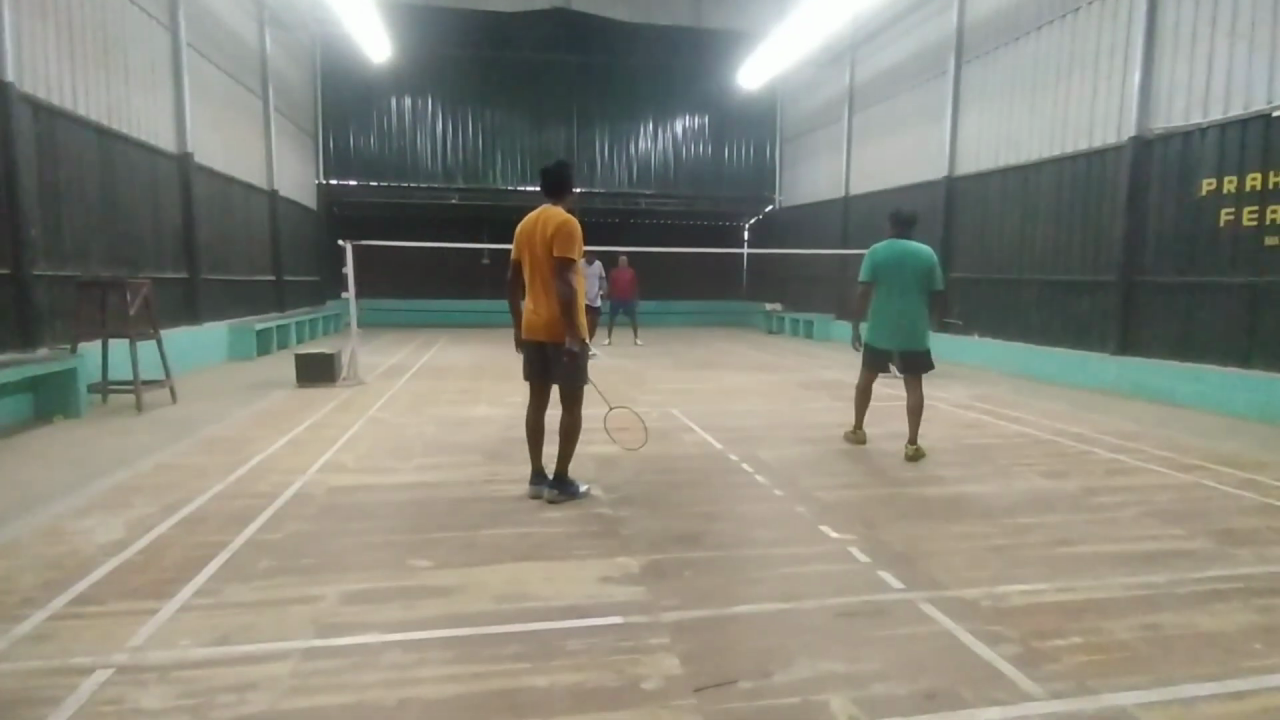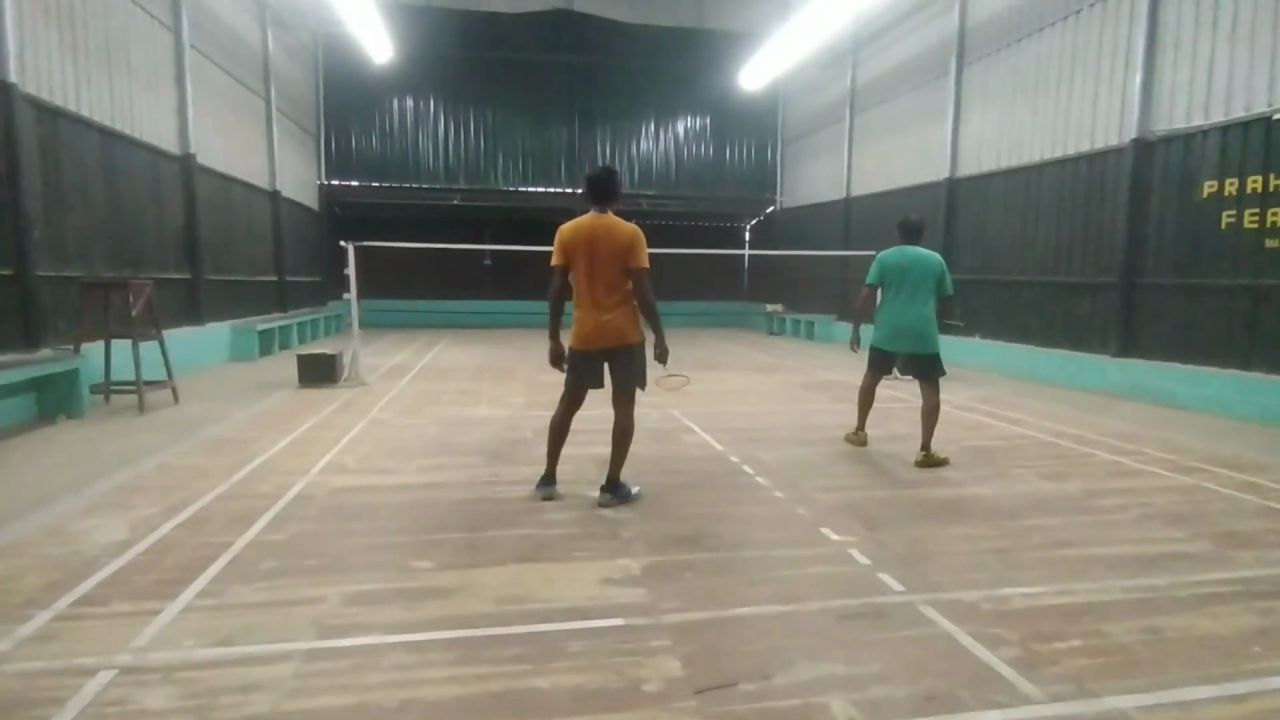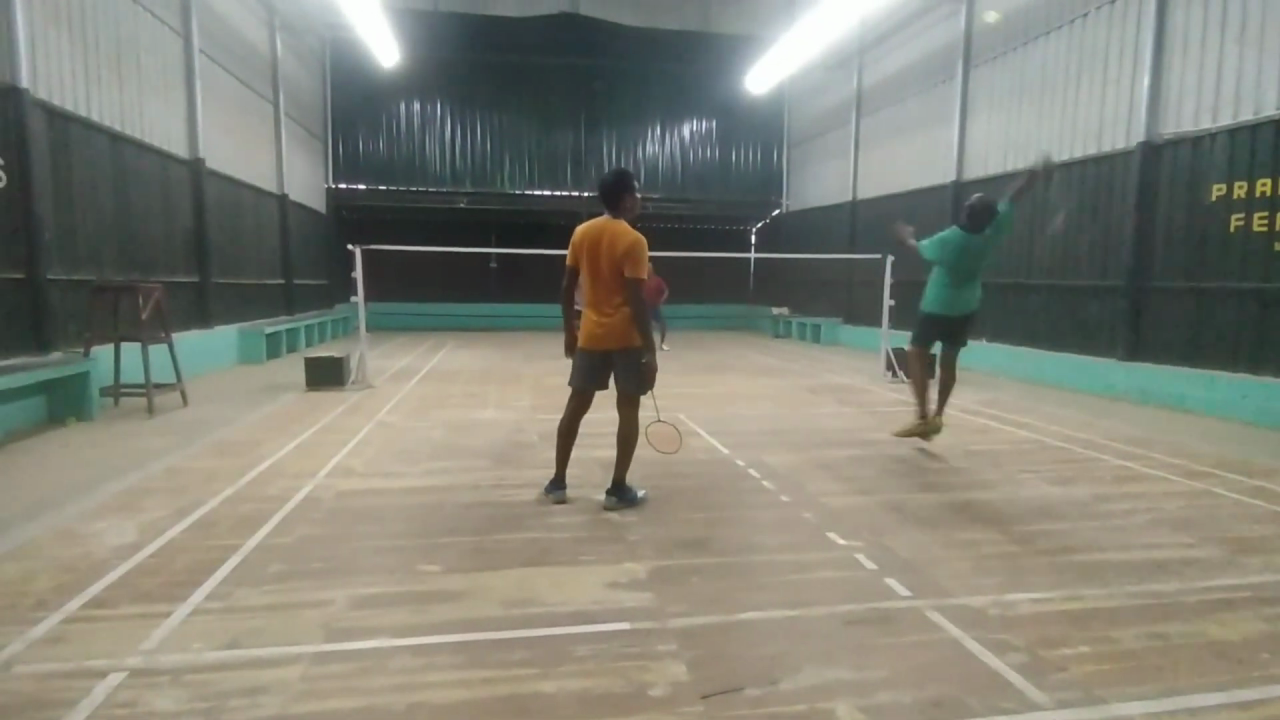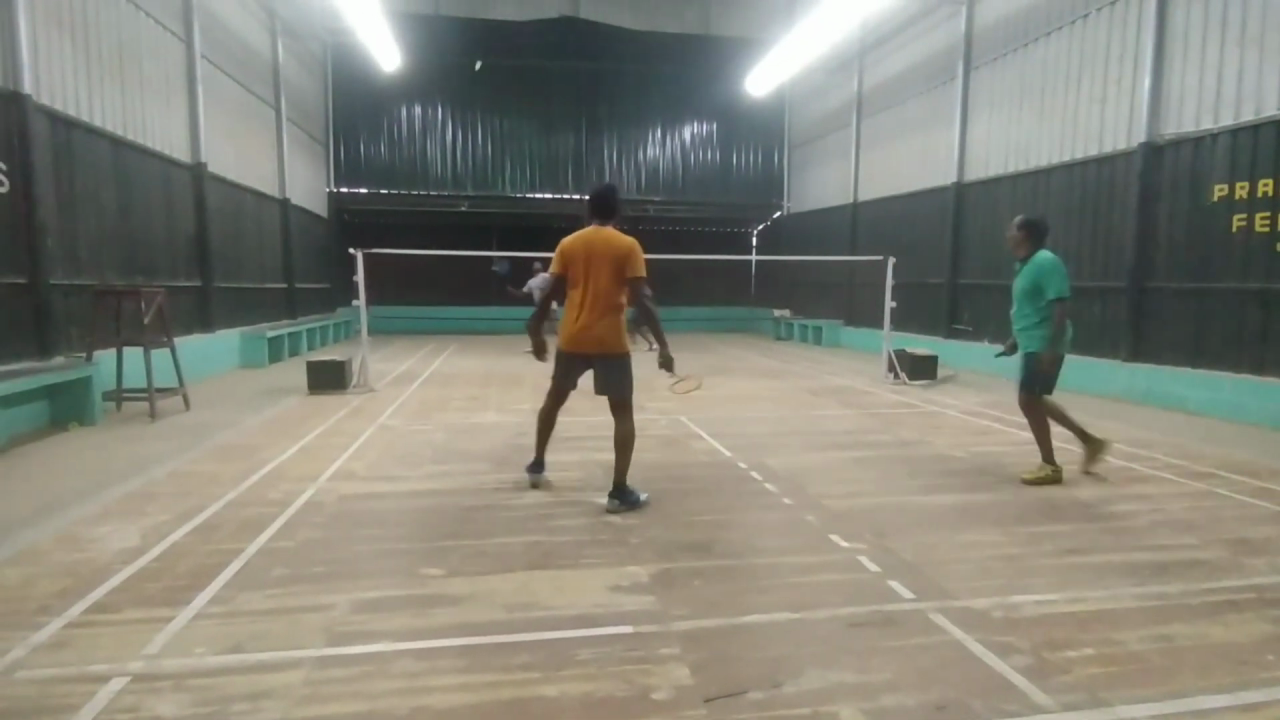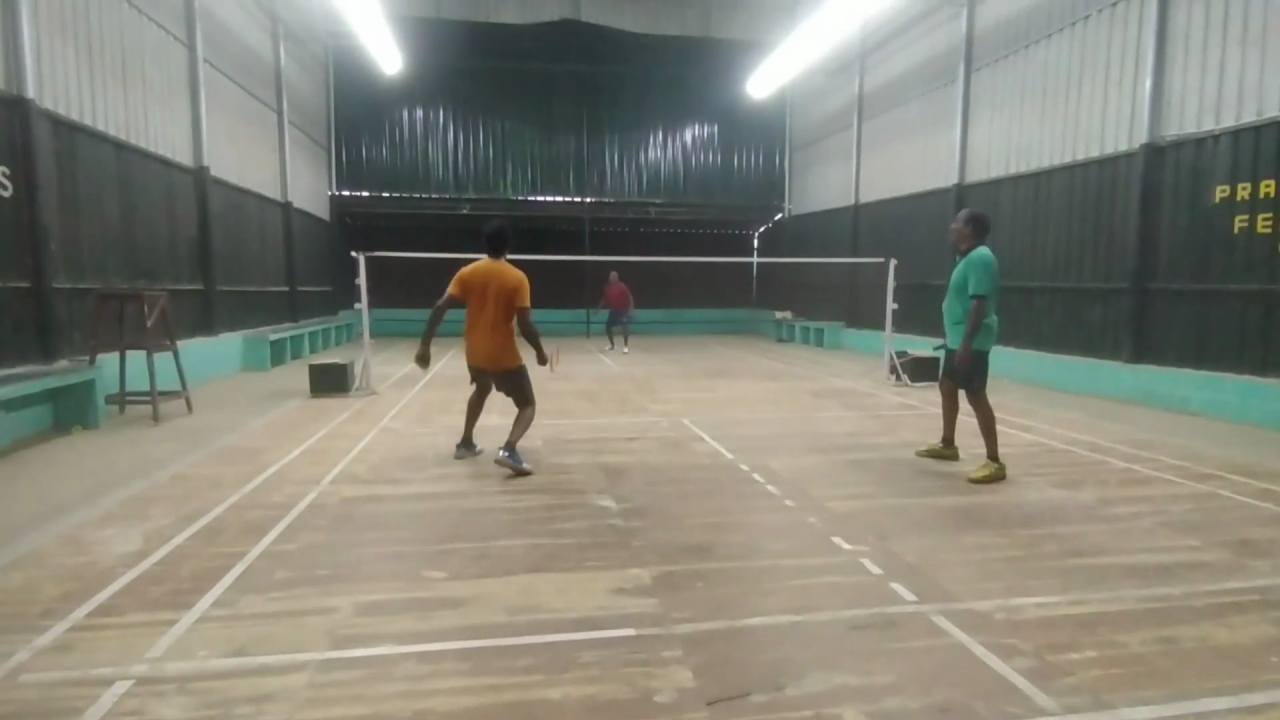
dt=1s
person 1, frame 1
left shoulder: (525, 225)
right shoulder: (566, 223)
left elbow: (513, 280)
right elbow: (563, 282)
left wrist: (518, 324)
right wrist: (573, 334)
left hip: (533, 329)
right hip: (561, 330)
left knee: (537, 401)
right knee: (572, 403)
left ankle: (537, 477)
right ankle: (560, 481)
person 1, frame 2
left shoulder: (567, 232)
right shoulder: (630, 233)
left elbow: (558, 289)
right elbow: (643, 292)
left wrist: (554, 338)
right wrist: (659, 337)
left hip: (584, 335)
right hip: (625, 335)
left knee: (568, 404)
right knee: (623, 408)
left ankle: (548, 478)
right ankle: (612, 485)
person 1, frame 3
left shoulder: (581, 233)
right shoulder: (633, 241)
left elbow: (567, 287)
right elbow: (636, 301)
left wrist: (569, 329)
right wrist: (650, 351)
left hip: (591, 336)
right hip: (627, 338)
left knee: (575, 407)
right knee: (628, 411)
left ankle: (558, 482)
right ankle: (618, 489)
person 1, frame 4
left shoulder: (568, 244)
right shoulder: (628, 246)
left elbow: (549, 293)
right elbow: (641, 299)
left wrist: (536, 333)
right wrist: (662, 345)
left hip: (572, 339)
right hip: (611, 341)
left knee: (553, 400)
right knee: (623, 413)
left ankle: (537, 465)
right ankle: (620, 491)
person 1, frame 5
left shoulder: (467, 273)
right shoulder: (517, 278)
left elbow: (440, 308)
right elbow: (524, 324)
left wrist: (425, 344)
right wrist: (540, 352)
left hip: (476, 353)
right hip: (505, 356)
left knee: (482, 390)
right knee: (527, 405)
left ankle: (466, 443)
right ankle: (509, 450)
person 2, frame 1
left shoulder: (876, 252)
right shoulder: (927, 254)
left elbow: (863, 293)
right elbow: (937, 297)
left wrist: (855, 327)
right wrist: (928, 322)
left hip: (880, 329)
right hip: (914, 331)
left knee: (866, 378)
right knee: (914, 386)
left ankle: (857, 430)
right ankle: (913, 444)
person 2, frame 2
left shoulder: (884, 258)
right shoulder: (936, 260)
left elbow: (867, 296)
right elbow: (946, 303)
left wrist: (856, 329)
left hip: (887, 332)
right hip: (923, 335)
left knee: (871, 379)
right knee: (930, 390)
left ankle: (859, 432)
right ankle: (925, 451)
person 2, frame 3
left shoulder: (947, 240)
right shoulder: (993, 230)
left elbow: (921, 250)
right elbow: (1012, 194)
left wrist: (906, 238)
right wrist: (1037, 172)
left hip: (938, 306)
right hip: (966, 306)
left knee: (916, 357)
right knee: (948, 360)
left ankle: (923, 419)
right ankle: (936, 417)
person 2, frame 4
left shoulder: (1046, 263)
right shoulder: (1025, 265)
left elbow: (1059, 308)
left wrist: (1049, 349)
right wrist: (1016, 339)
left hip: (1043, 345)
right hip: (1032, 343)
left knee: (1028, 401)
right knee: (1034, 400)
left ankle: (1050, 466)
right ankle: (1089, 440)
person 2, frame 5
left shoulder: (980, 258)
right shoulder: (968, 257)
left elbow: (980, 305)
left wrist: (967, 344)
left hip: (970, 341)
right hip: (958, 338)
left knee: (976, 397)
right knee: (947, 388)
left ankle: (994, 463)
right ankle: (948, 445)
